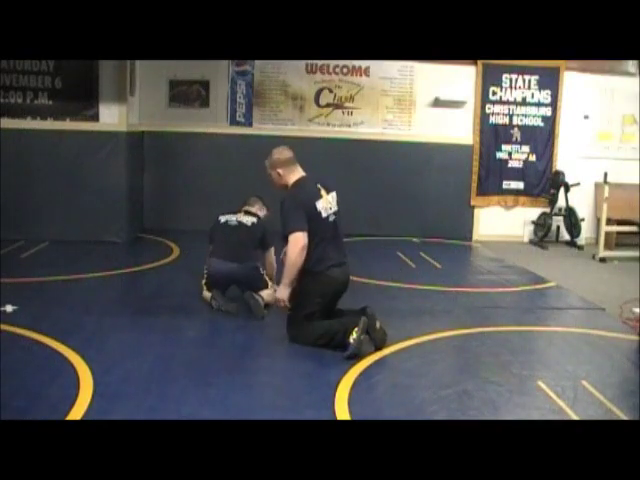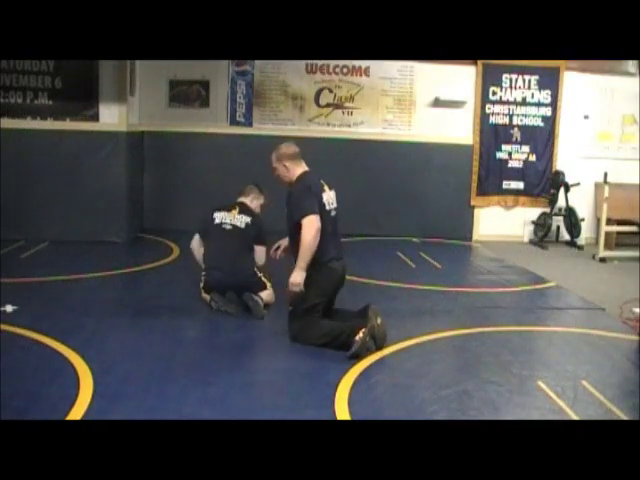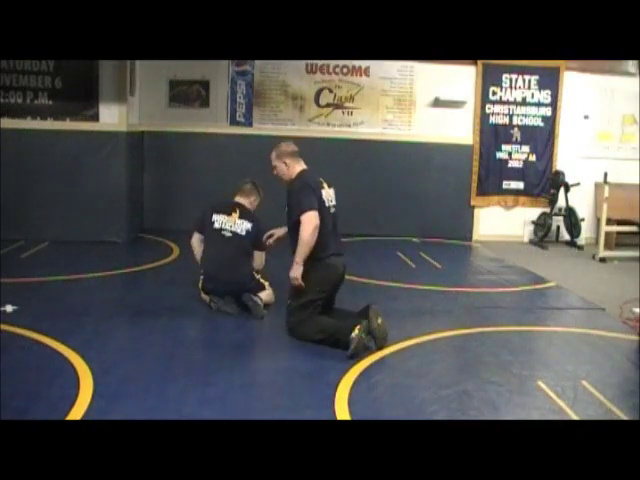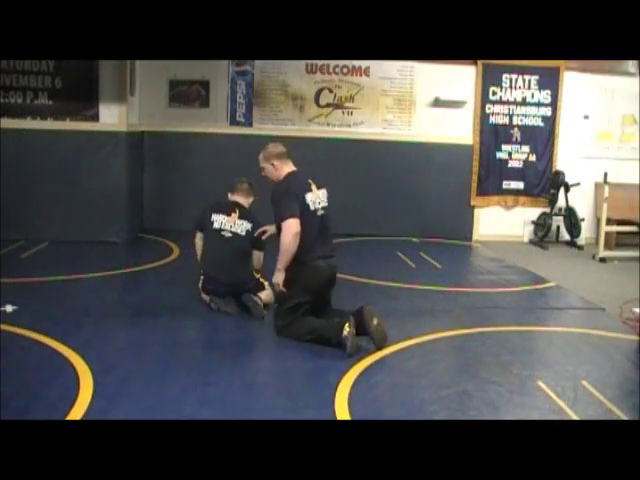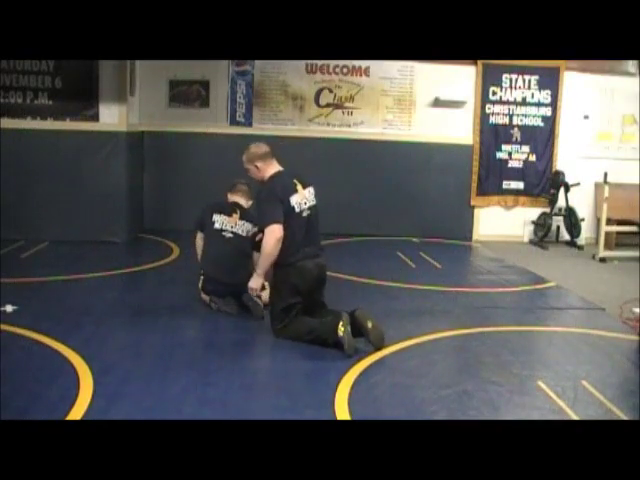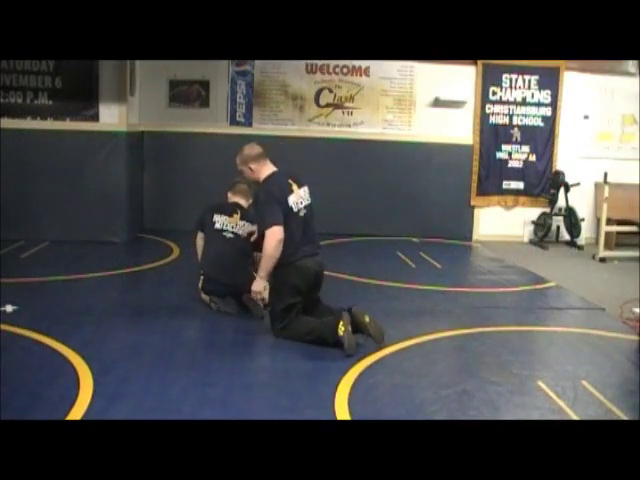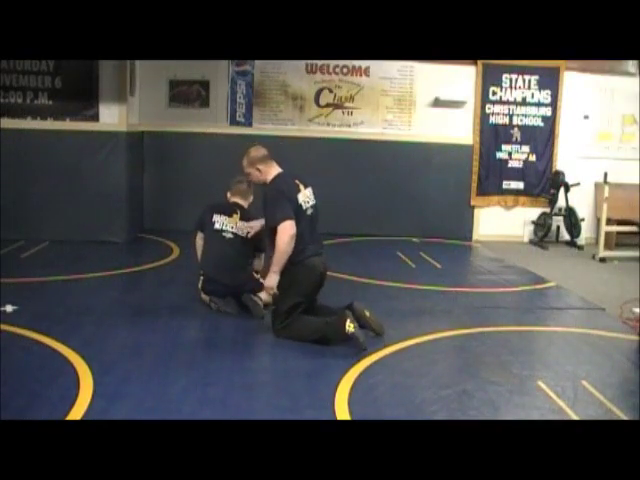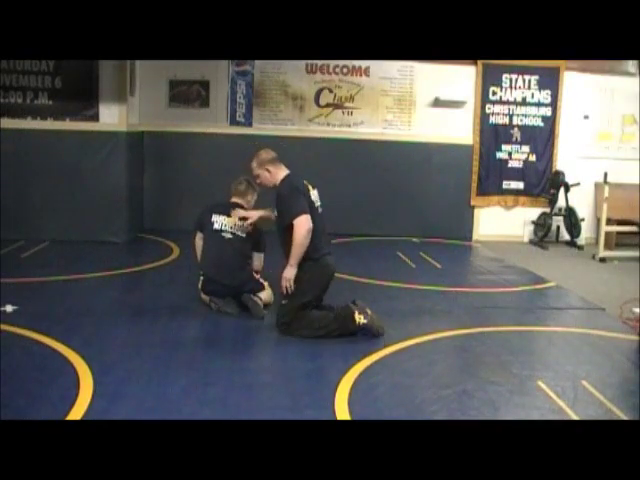
dt=0.3s
person 1, frame 1
left shoulder: (293, 199)
right shoulder: (322, 188)
left elbow: (299, 244)
left wrist: (285, 286)
right wrist: (291, 246)
left hip: (318, 276)
right hip: (341, 271)
left knee: (298, 329)
right knee: (323, 315)
left ankle: (349, 329)
right ankle: (363, 318)
person 1, frame 2
left shoulder: (300, 189)
right shoulder: (318, 183)
left elbow: (312, 228)
left wrist: (299, 269)
right wrist: (289, 241)
left hip: (318, 269)
right hip: (334, 265)
left knee: (300, 328)
right knee: (321, 314)
left ankle: (355, 332)
right ankle: (364, 317)
person 1, frame 3
left shoulder: (299, 186)
right shoulder: (316, 181)
left elbow: (311, 224)
left wrist: (297, 264)
right wrist: (284, 230)
left hip: (318, 265)
right hip: (334, 262)
left knee: (297, 322)
right knee: (322, 312)
left ankle: (351, 331)
right ankle: (364, 318)
person 1, frame 4
left shoulder: (284, 189)
right shoulder: (313, 183)
left elbow: (292, 230)
left wrist: (280, 269)
right wrist: (277, 226)
left hip: (305, 268)
right hip: (328, 263)
left knee: (286, 323)
right knee: (320, 312)
left ankle: (338, 329)
right ankle: (360, 319)
person 1, frame 5
left shoulder: (268, 192)
right shoulder: (301, 181)
left elbow: (275, 235)
left wrist: (259, 274)
left hip: (293, 269)
right hip: (317, 262)
left knee: (283, 325)
right knee: (316, 311)
left ankle: (334, 328)
right ankle: (354, 321)
person 1, frame 6
left shoulder: (265, 193)
right shoulder: (294, 180)
left elbow: (276, 237)
left wrist: (261, 277)
right wrist: (263, 226)
left hip: (292, 268)
right hip: (314, 262)
left knee: (282, 325)
right knee: (311, 307)
left ankle: (334, 328)
right ankle: (351, 317)
person 1, frame 7
left shoulder: (274, 191)
right shoulder: (296, 181)
left elbow: (287, 232)
left wrist: (273, 273)
right wrist: (264, 223)
left hip: (299, 267)
right hip: (317, 261)
left knee: (284, 325)
right knee: (306, 308)
left ankle: (340, 326)
right ankle: (351, 314)
person 1, frame 8
left shoulder: (287, 189)
right shoulder: (296, 183)
left elbow: (304, 226)
left wrist: (291, 266)
right wrist: (261, 214)
left hip: (312, 266)
right hip: (321, 262)
left knee: (286, 322)
right knee: (304, 309)
left ankle: (350, 319)
right ankle: (352, 312)
person 2, frame 1
left shoulder: (220, 219)
right shoulder: (260, 223)
right elbow: (270, 262)
right wrist: (271, 282)
left hip: (216, 266)
right hip: (246, 267)
left knee: (207, 292)
right knee: (270, 294)
left ankle: (216, 298)
right ankle: (258, 298)
person 2, frame 2
left shoulder: (215, 213)
right shoulder: (255, 219)
left elbow: (195, 244)
right elbow: (260, 260)
left hip: (213, 273)
right hip: (243, 273)
left knee: (206, 293)
right knee: (269, 295)
left ankle: (215, 300)
right ankle: (257, 299)
person 2, frame 3
left shoulder: (211, 211)
right shoulder: (254, 222)
left elbow: (195, 241)
right elbow: (258, 264)
left hip: (211, 279)
right hip: (242, 280)
left knee: (205, 293)
right knee: (268, 294)
left ankle: (215, 300)
right ankle: (256, 300)
person 2, frame 4
left shoulder: (210, 211)
right shoulder: (253, 221)
left elbow: (199, 240)
right elbow: (257, 263)
left hip: (211, 279)
right hip: (242, 281)
left knee: (205, 293)
right knee: (268, 294)
left ankle: (215, 300)
right ankle: (255, 300)
person 2, frame 5
left shoulder: (210, 210)
right shoulder: (253, 222)
left elbow: (199, 239)
left hip: (211, 279)
right hip: (242, 281)
left knee: (205, 293)
right knee: (266, 293)
left ankle: (217, 300)
right ankle: (254, 299)
person 2, frame 6
left shoulder: (210, 211)
right shoulder: (253, 222)
left elbow: (200, 240)
left hip: (212, 279)
right hip: (241, 281)
left knee: (204, 293)
left ankle: (217, 301)
right ankle: (251, 299)
person 2, frame 7
left shoulder: (210, 211)
right shoulder: (253, 223)
left elbow: (200, 240)
right elbow: (258, 263)
left hip: (212, 280)
right hip: (242, 282)
left knee: (205, 293)
right knee: (267, 295)
left ankle: (218, 300)
right ankle: (255, 299)
person 2, frame 8
left shoulder: (209, 211)
right shoulder: (253, 224)
left elbow: (199, 240)
right elbow: (257, 265)
left hip: (211, 281)
right hip: (242, 282)
left knee: (204, 293)
right knee: (267, 295)
left ankle: (217, 301)
right ankle: (255, 300)
